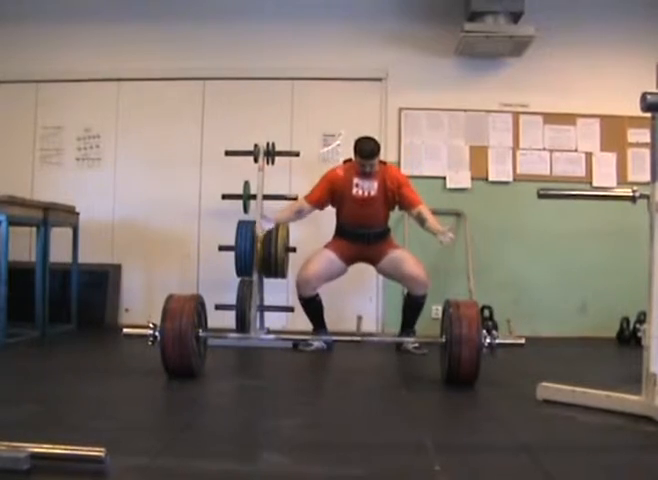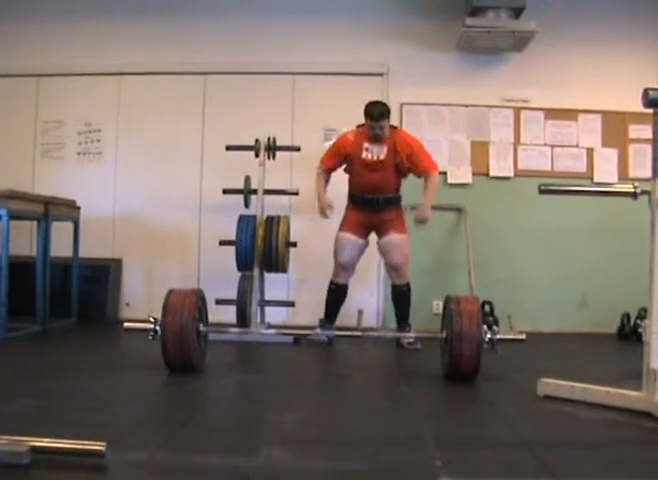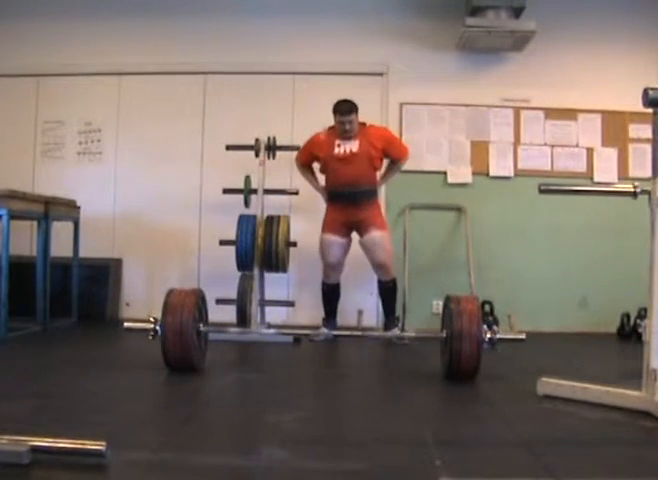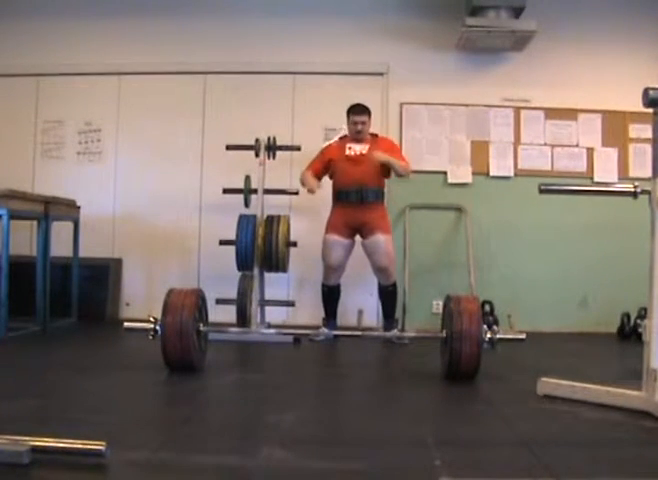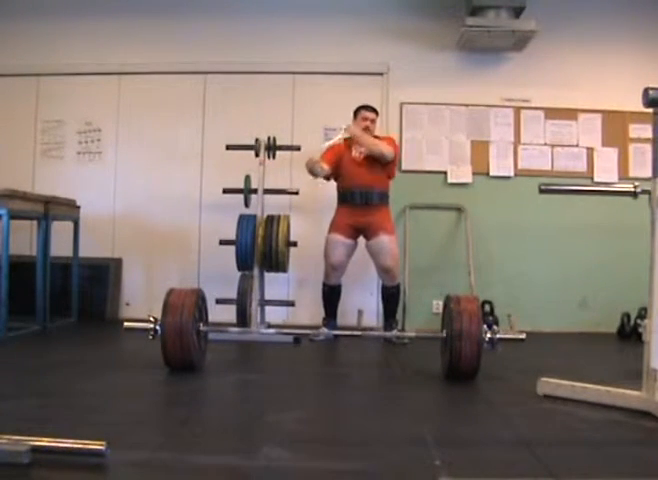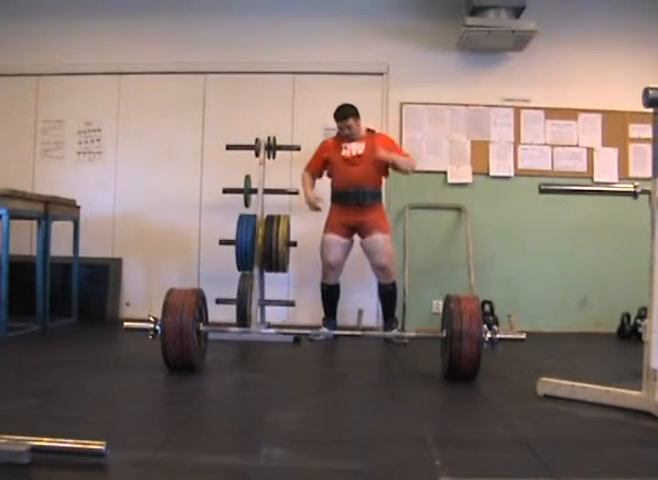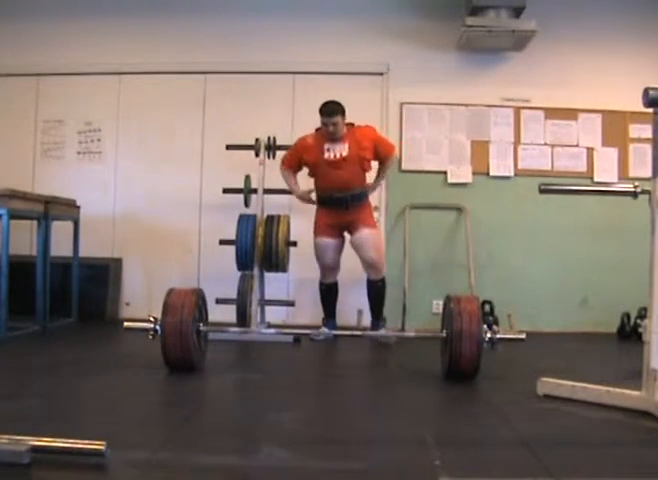
dt=0.7s
person 1, frame 1
left shoulder: (394, 177)
right shoulder: (336, 176)
left elbow: (418, 209)
right elbow: (306, 205)
left wrist: (439, 230)
right wrist: (274, 220)
left hip: (381, 243)
right hip: (344, 241)
left knee: (419, 280)
right knee: (305, 280)
left ankle: (406, 336)
right ankle: (321, 334)
person 1, frame 2
left shoulder: (405, 142)
right shoulder: (348, 140)
left elbow: (431, 172)
right elbow: (324, 167)
left wrist: (426, 205)
right wrist: (321, 197)
left hip: (390, 212)
right hip: (356, 211)
left knee: (399, 269)
right knee: (342, 268)
left ankle: (404, 330)
right ankle: (326, 326)
person 1, frame 3
left shoulder: (378, 135)
right shoulder: (320, 140)
left elbow: (401, 156)
right elbow: (301, 162)
left wrist: (380, 182)
right wrist: (319, 188)
left hip: (368, 209)
right hip: (336, 210)
left knee: (384, 265)
right knee: (330, 268)
left ankle: (391, 324)
right ankle: (329, 324)
person 1, frame 4
left shoulder: (384, 145)
right shoulder: (332, 148)
left elbow: (405, 170)
right elbow: (307, 172)
left wrist: (388, 160)
right wrist: (309, 180)
left hip: (374, 213)
right hip: (341, 213)
left knee: (386, 270)
right knee: (331, 269)
left ankle: (391, 326)
right ankle: (329, 324)
person 1, frame 5
left shoulder: (386, 143)
right shoulder: (338, 147)
left elbow: (386, 154)
right elbow: (320, 166)
left wrist: (357, 135)
right wrist: (315, 165)
left hip: (378, 215)
right hip: (345, 214)
left knee: (390, 271)
right knee: (332, 269)
left ankle: (391, 326)
right ankle: (329, 324)
person 1, frame 6
left shoulder: (381, 141)
right shoulder: (329, 145)
left elbow: (409, 164)
right elbow: (309, 171)
left wrist: (390, 157)
right wrist: (308, 194)
left hip: (372, 212)
right hip: (339, 213)
left knee: (385, 269)
right knee: (329, 268)
left ankle: (390, 325)
right ankle: (329, 324)
person 1, frame 7
left shoulder: (366, 135)
right shoulder: (307, 143)
left elbow: (389, 154)
right elbow: (286, 166)
left wrist: (376, 183)
right wrist: (297, 191)
left hip: (360, 210)
right hip: (326, 213)
left knee: (375, 265)
right knee: (327, 270)
left ankle: (378, 323)
right ankle: (329, 324)
